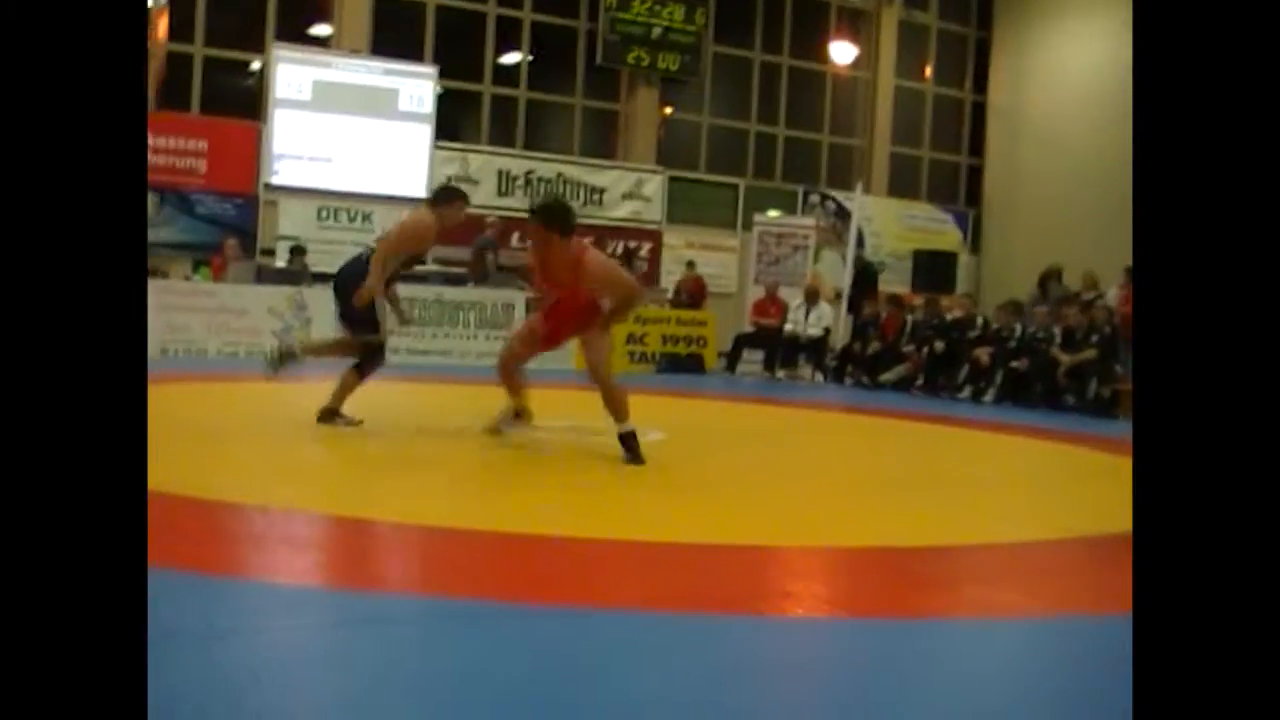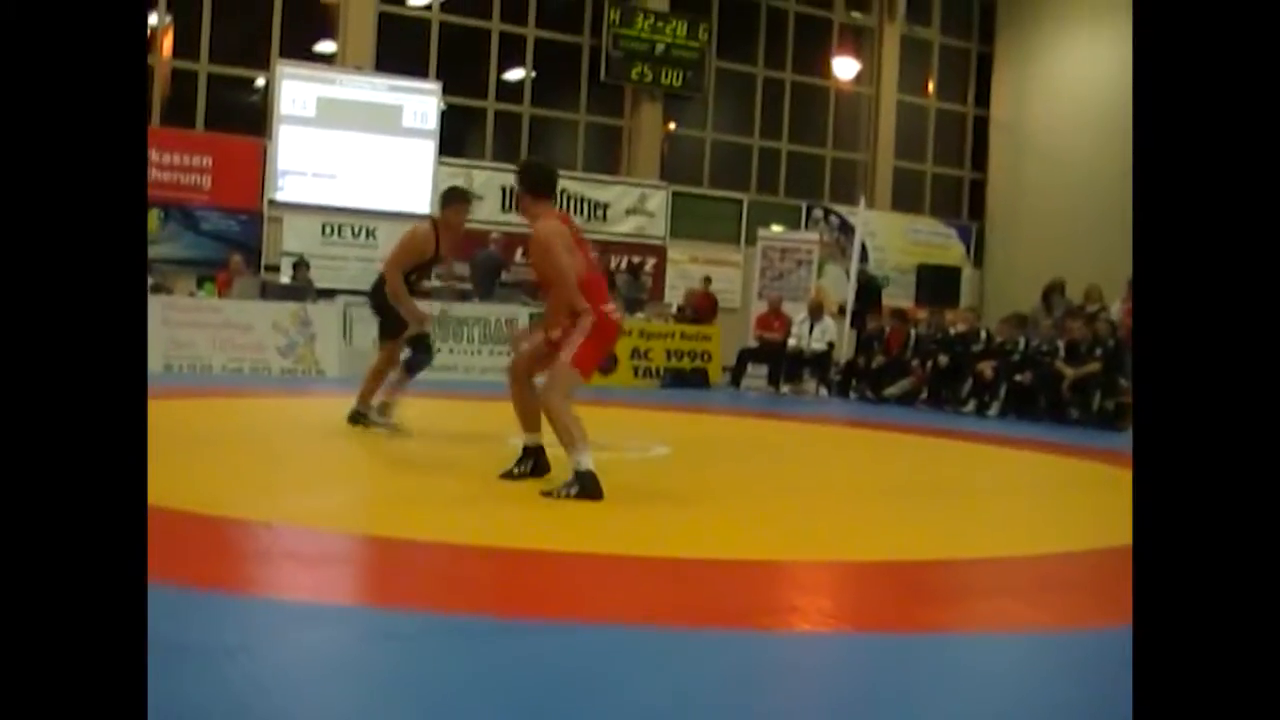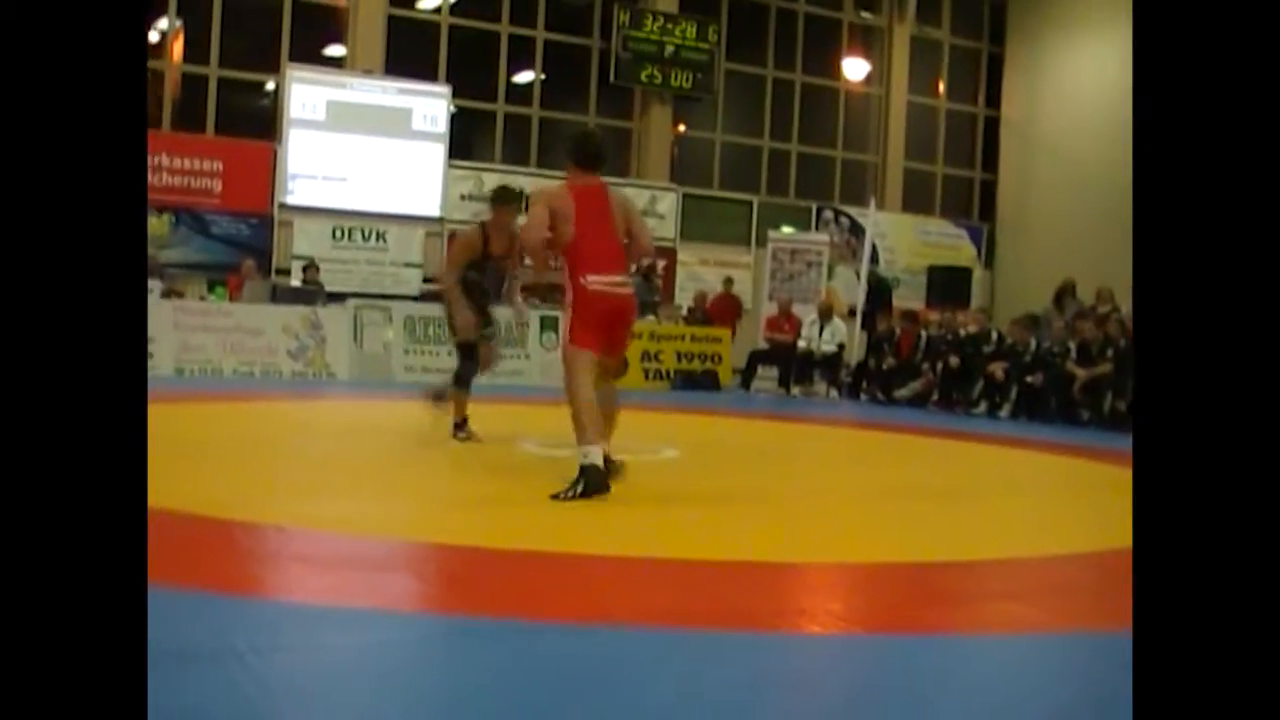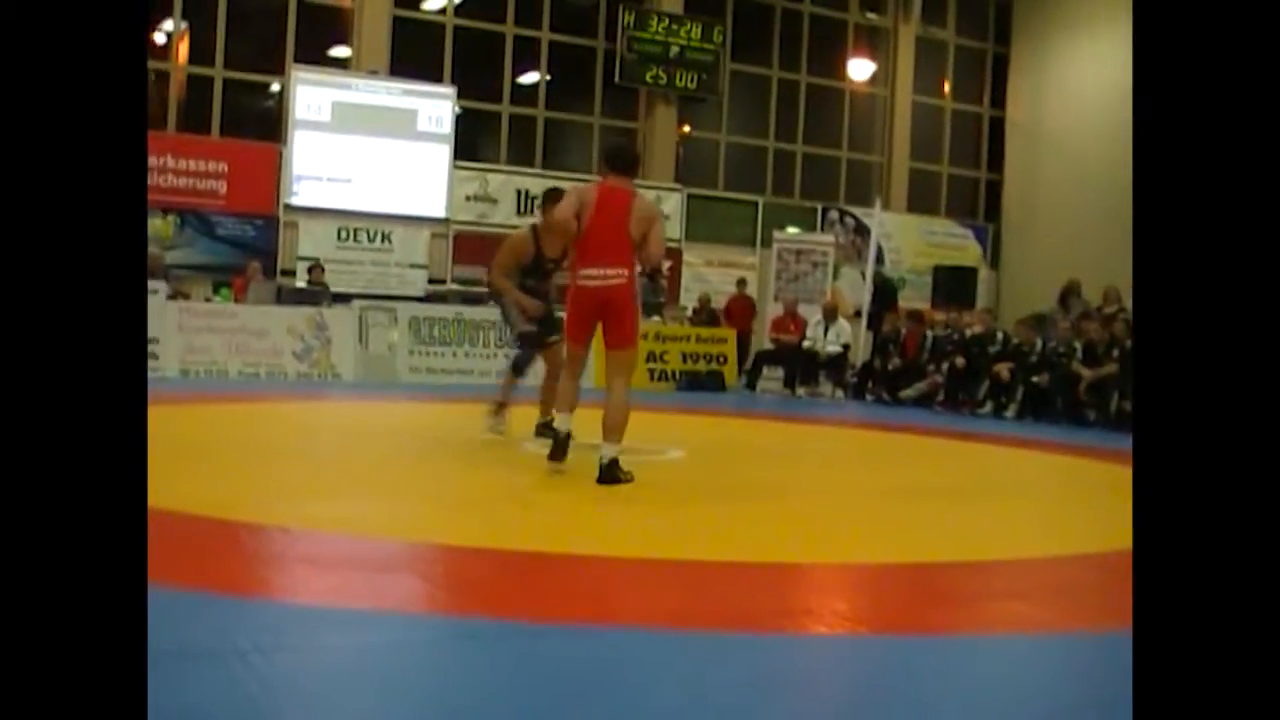
dt=0.4s
person 1, frame 1
left shoulder: (592, 264)
right shoulder: (538, 251)
left elbow: (634, 292)
left wrist: (607, 321)
left hip: (590, 317)
right hip: (556, 311)
left knee: (601, 376)
right knee: (508, 359)
left ankle: (627, 436)
right ankle: (518, 409)
person 1, frame 2
left shoulder: (543, 231)
right shoulder: (561, 223)
left elbow: (566, 285)
left wrist: (534, 330)
right wrist: (554, 321)
left hip: (593, 320)
right hip: (595, 316)
left knee: (552, 396)
right knee: (518, 369)
left ankle: (586, 477)
right ankle: (533, 456)
person 1, frame 3
left shoulder: (549, 196)
right shoulder: (619, 199)
left elbow: (532, 244)
right elbow: (645, 247)
left wrist: (551, 248)
left hip: (587, 293)
right hip: (623, 294)
left knee: (578, 382)
right knee: (605, 377)
left ankle: (591, 471)
right ankle: (600, 458)
person 1, frame 4
left shoulder: (582, 192)
right shoulder: (649, 208)
left elbow: (560, 218)
right elbow: (653, 260)
left wrist: (579, 241)
left hip: (584, 285)
right hip: (621, 288)
left knee: (572, 367)
right knee: (618, 381)
left ankle: (561, 433)
right ankle: (608, 462)
person 2, frame 1
left shoulder: (415, 222)
right shoulder: (426, 225)
right elbow: (388, 242)
left wrist: (397, 307)
right wrist: (372, 285)
left hip: (349, 276)
right hip: (360, 281)
left knee: (356, 345)
right knee: (374, 356)
left ankle: (293, 352)
right ankle: (330, 410)
person 2, frame 2
left shoulder: (453, 236)
right shoulder: (423, 234)
right elbow: (391, 269)
right wrist: (412, 307)
left hip: (399, 295)
right hip: (389, 293)
left knee: (389, 358)
right knee: (423, 349)
left ankle: (360, 410)
right ankle: (385, 405)
person 2, frame 3
left shoulder: (514, 238)
right shoulder: (471, 236)
left elbow: (512, 271)
right elbow: (448, 276)
left wrist: (516, 299)
right wrist: (462, 310)
left hip: (481, 297)
right hip: (459, 297)
left knee: (488, 358)
right knee: (470, 358)
left ankle: (441, 393)
right ankle: (459, 422)
person 2, frame 4
left shoulder: (568, 240)
right shoulder: (522, 240)
right elbow: (495, 275)
right wrist: (524, 300)
left hip: (541, 302)
right hip: (515, 300)
left knee: (556, 363)
right knee: (531, 345)
left ankle: (545, 423)
right ankle: (500, 406)
